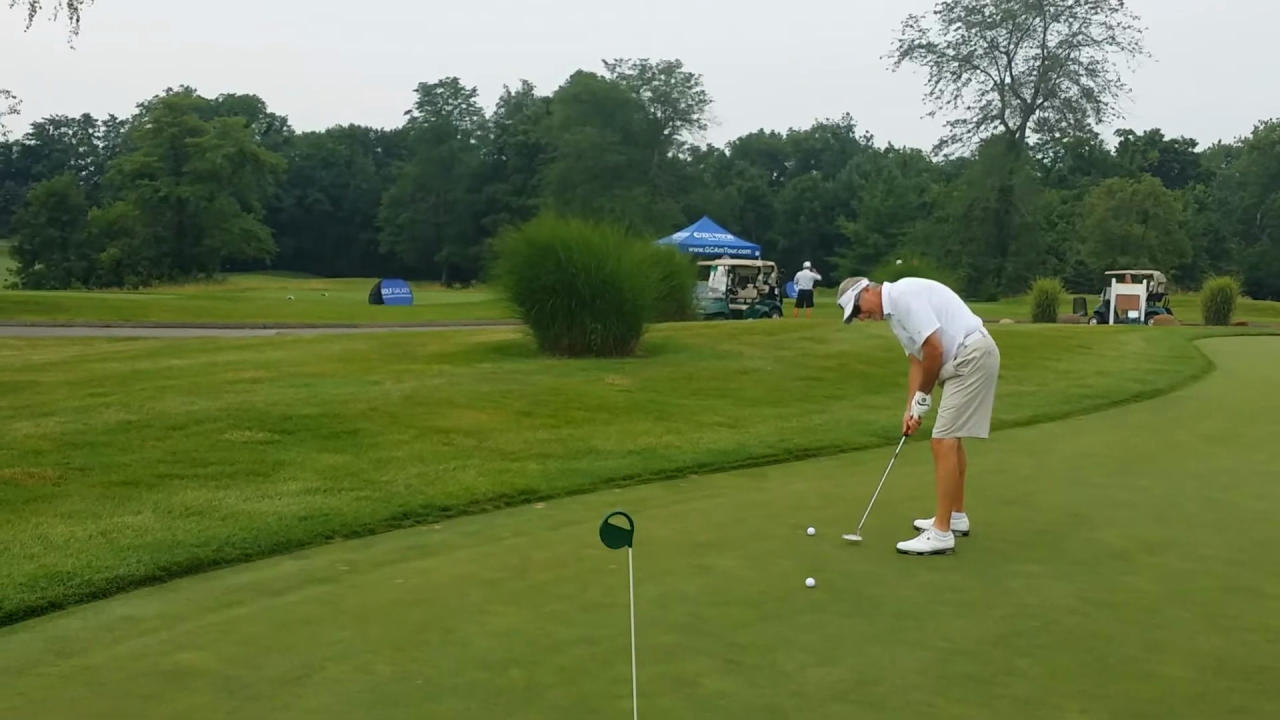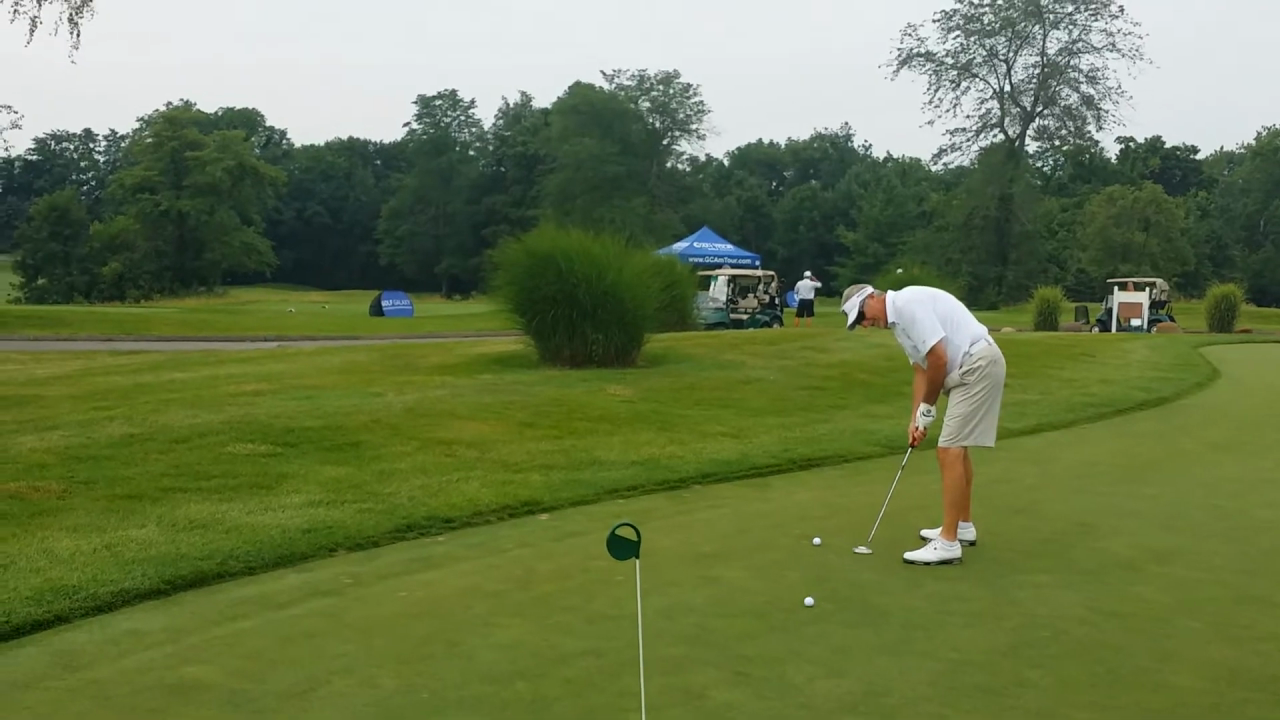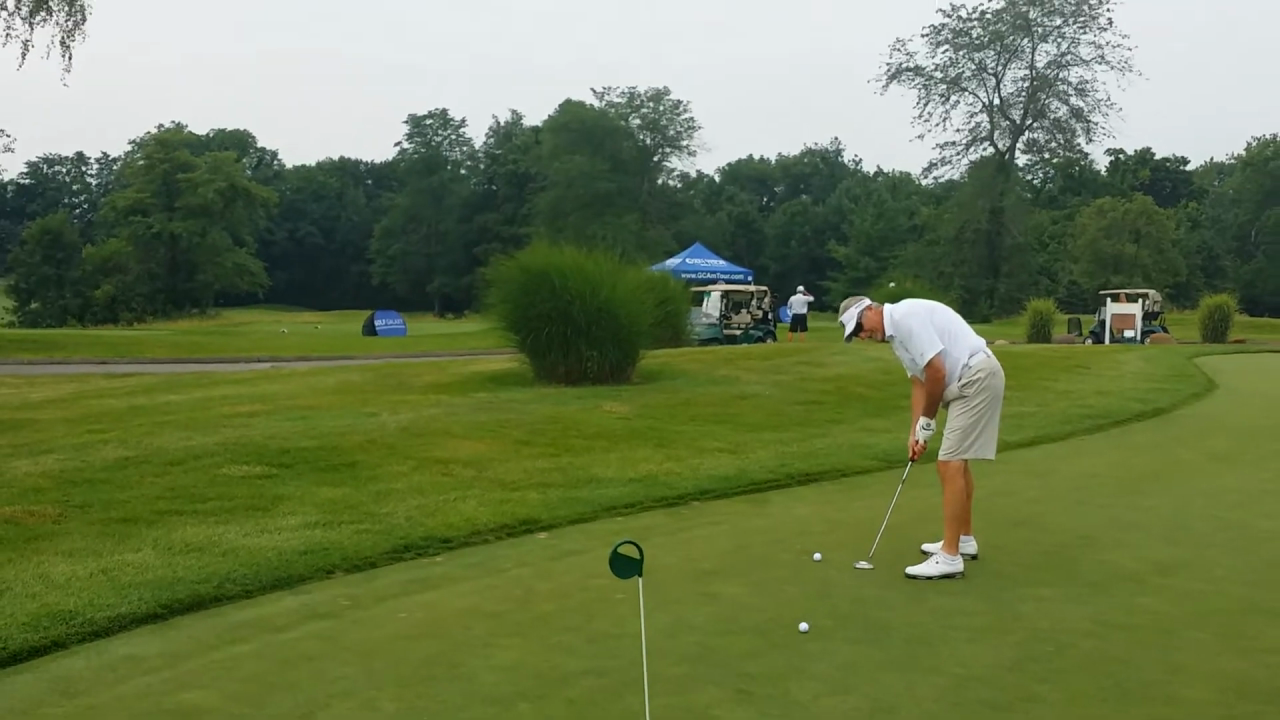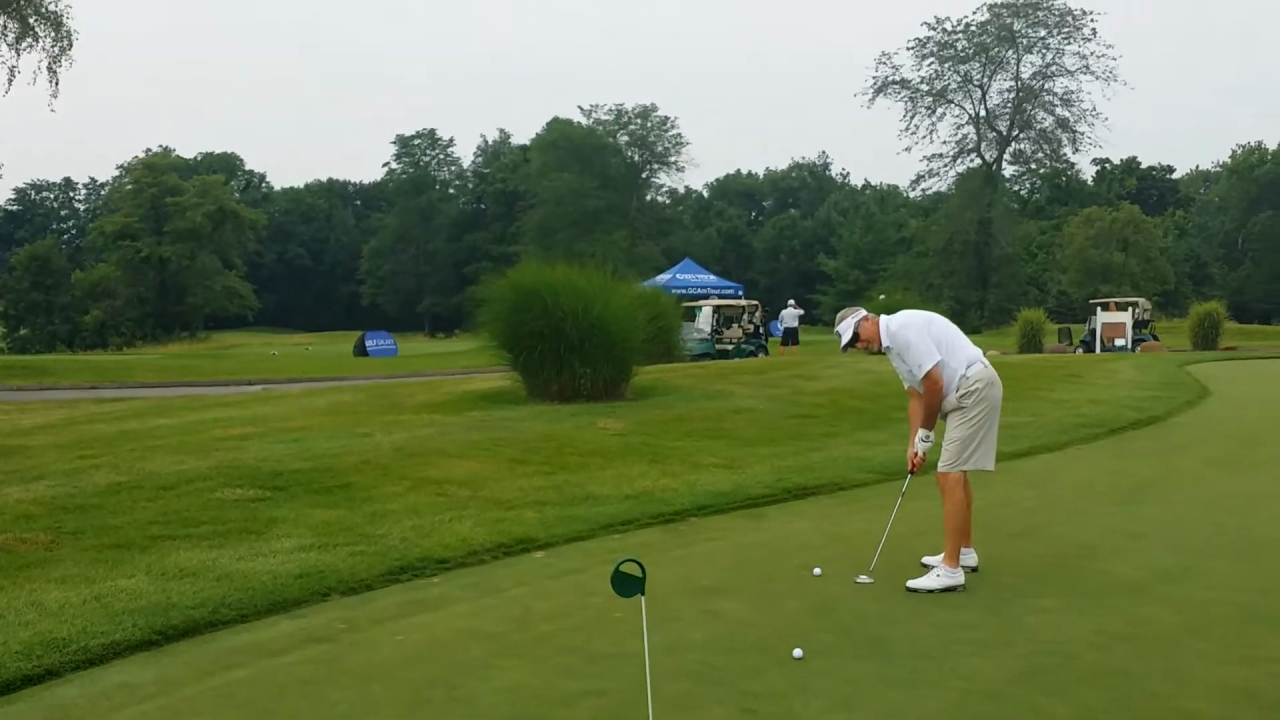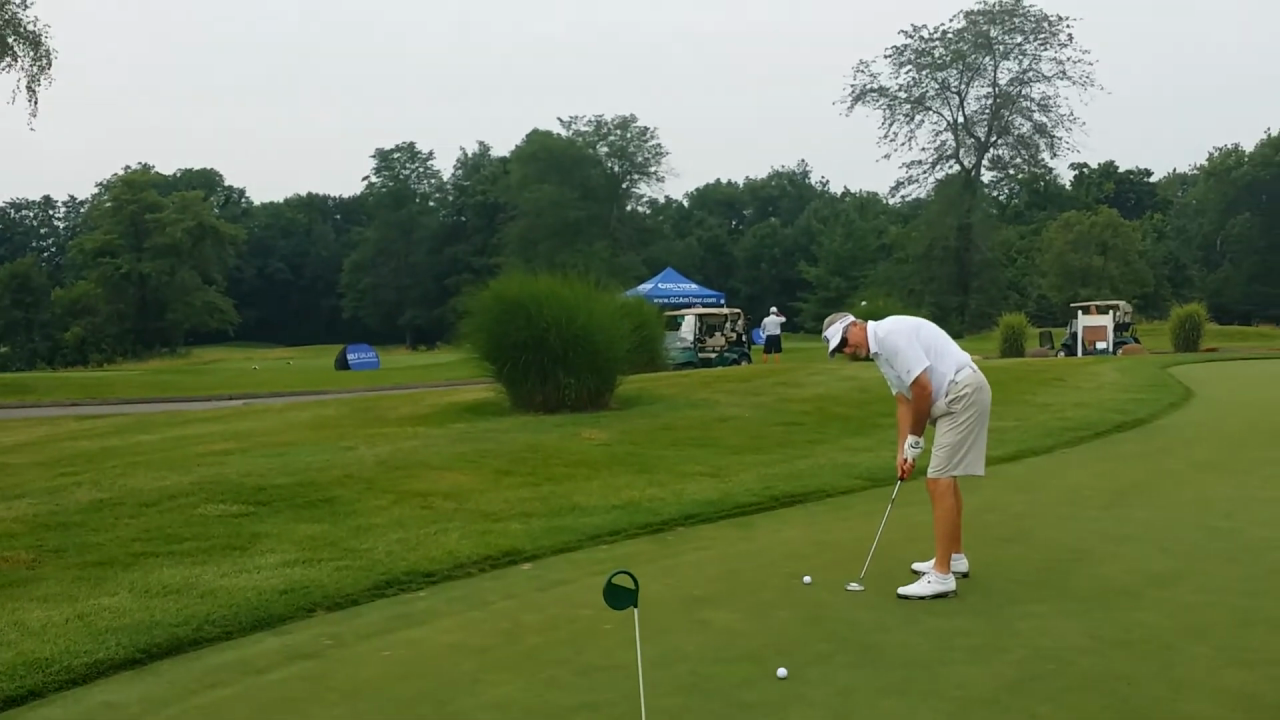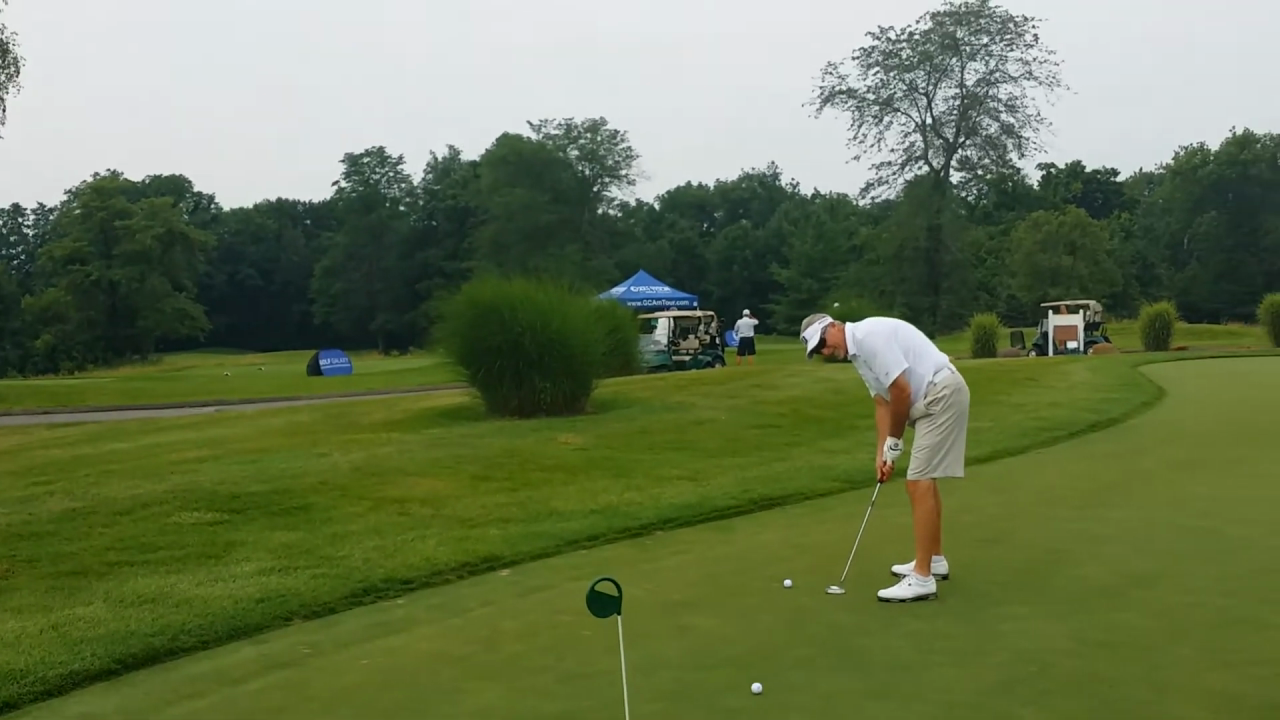
dt=0.1s
person 1, frame 1
left shoulder: (903, 295)
right shoulder: (894, 312)
left elbow: (934, 349)
right elbow: (917, 360)
left wrist: (922, 397)
right wrist: (910, 408)
left hip: (972, 356)
right hip: (966, 360)
left knee: (943, 442)
right knee: (951, 438)
left ankle: (941, 533)
right ankle: (956, 517)
person 1, frame 2
left shoulder: (908, 304)
right shoulder: (899, 320)
left elbow: (938, 359)
right elbow: (921, 369)
left wrist: (927, 408)
right wrist: (915, 418)
left hip: (978, 365)
right hip: (971, 369)
left knee: (949, 451)
right knee: (957, 447)
left ankle: (948, 543)
right ankle: (963, 526)
person 1, frame 3
left shoulder: (905, 316)
right shoulder: (896, 333)
left elbow: (936, 373)
right elbow: (919, 382)
left wrist: (926, 422)
right wrist: (915, 432)
left hip: (977, 377)
right hip: (969, 381)
left knee: (950, 464)
right knee: (957, 460)
left ankle: (950, 557)
right ankle: (964, 540)
person 1, frame 4
left shoulder: (902, 328)
right shoulder: (892, 344)
left elbow: (934, 383)
right elbow: (916, 394)
left wrist: (925, 434)
right wrist: (913, 444)
left hip: (974, 388)
right hip: (966, 392)
left knee: (949, 476)
right knee: (956, 472)
left ankle: (951, 570)
right ankle: (963, 552)
person 1, frame 5
left shoulder: (890, 334)
right shoulder: (880, 350)
left elbow: (923, 389)
right elbow: (905, 400)
left wrist: (915, 440)
right wrist: (902, 450)
left hip: (963, 393)
right hip: (955, 397)
left knee: (938, 481)
right knee: (945, 478)
left ankle: (941, 576)
right ankle: (954, 557)
person 1, frame 6
left shoulder: (869, 335)
right shoulder: (858, 352)
left elbow: (902, 391)
right elbow: (883, 402)
left wrist: (894, 442)
right wrist: (881, 452)
left hip: (941, 394)
right hip: (933, 399)
left knee: (918, 483)
right knee: (925, 480)
left ankle: (922, 578)
right ankle: (934, 560)
